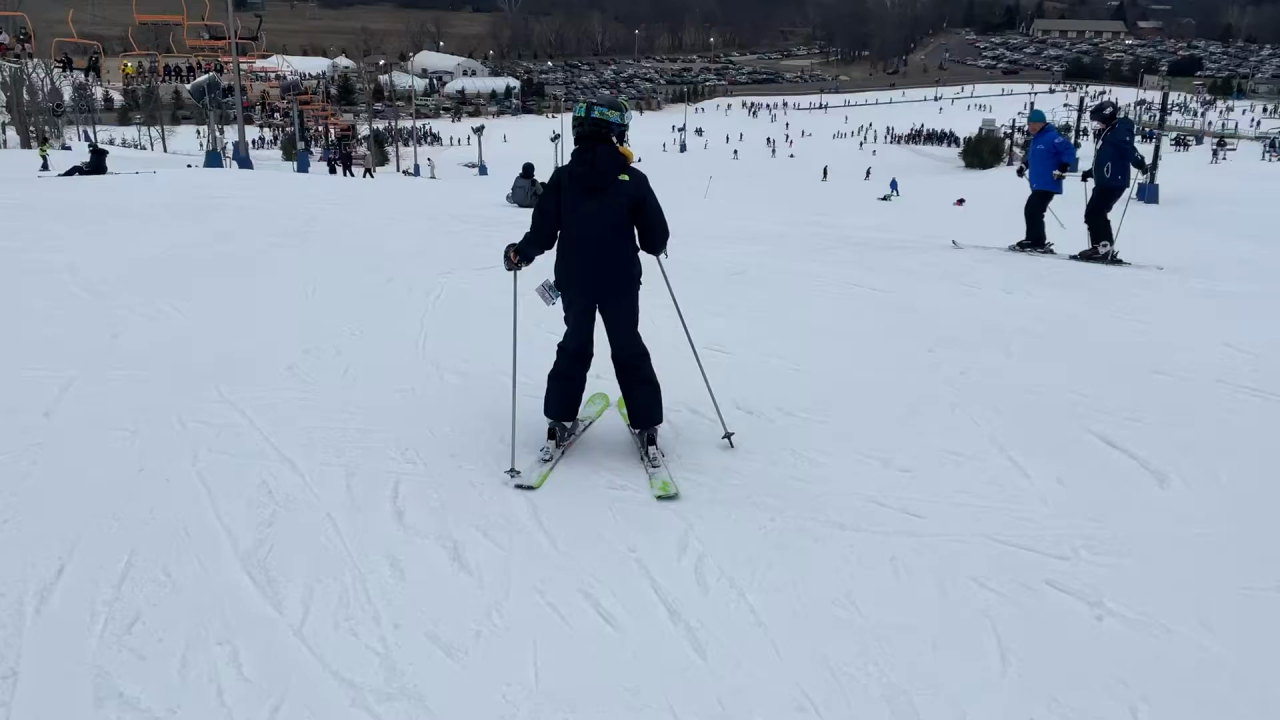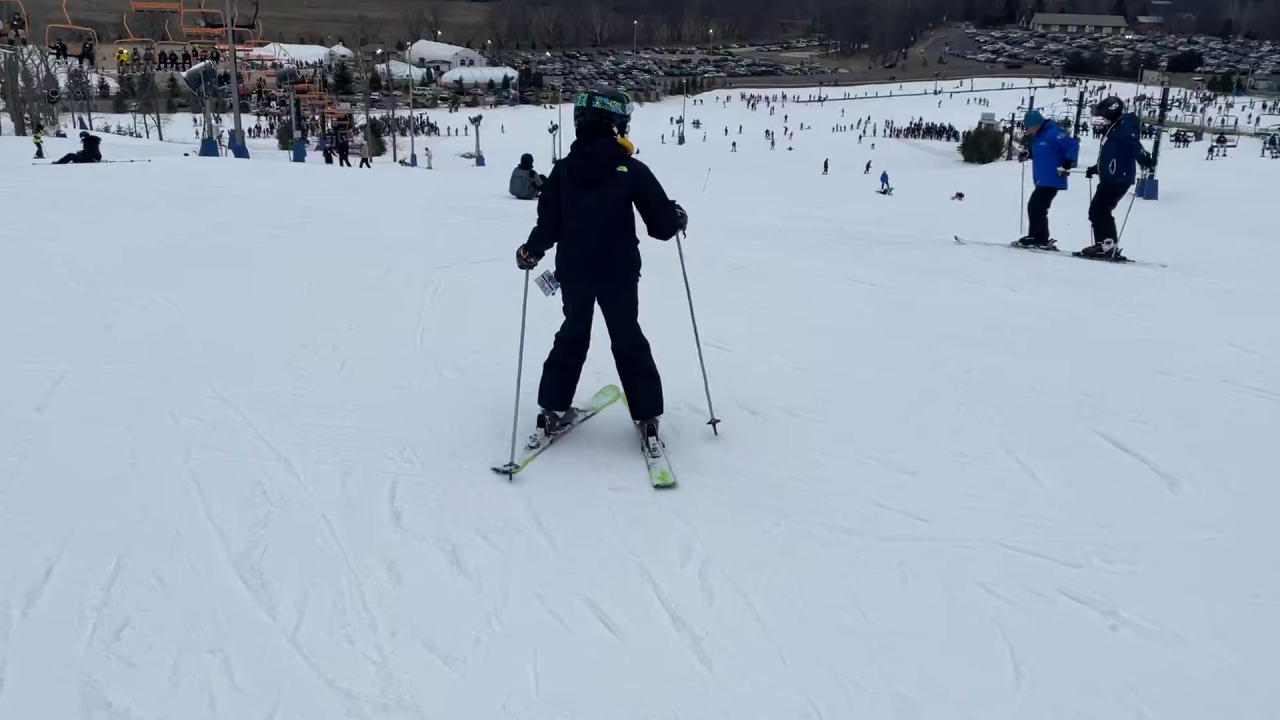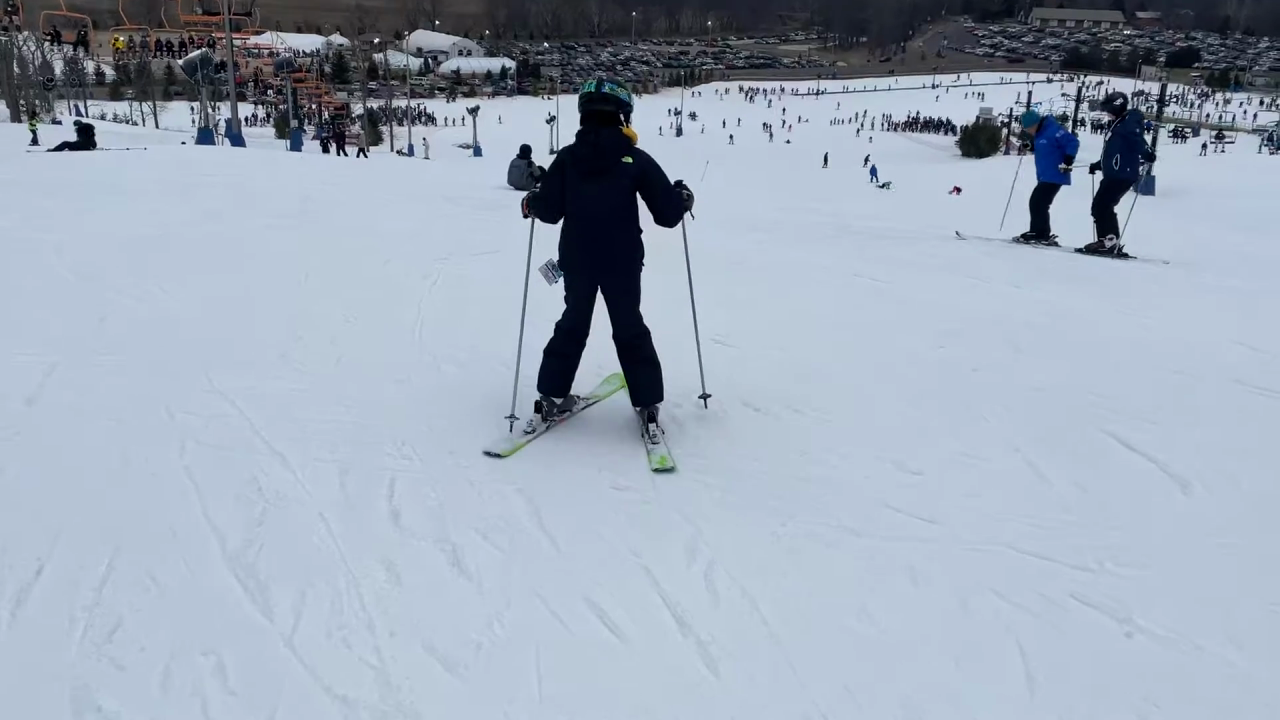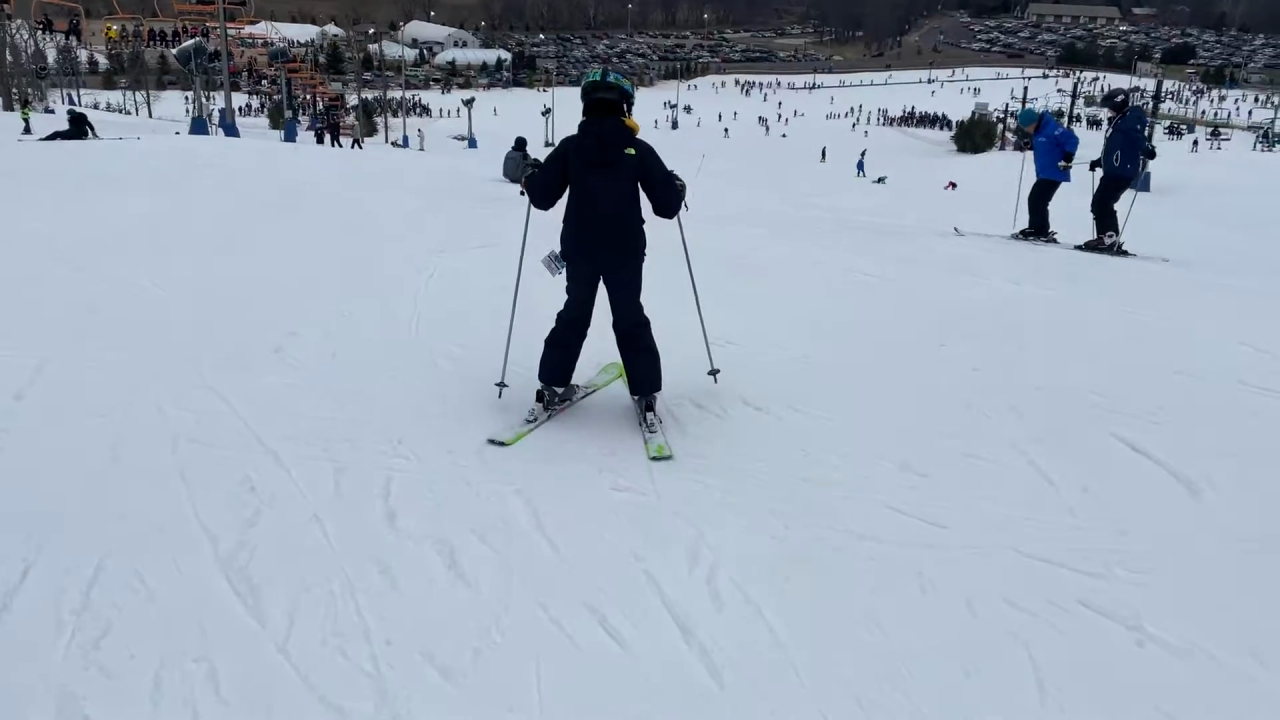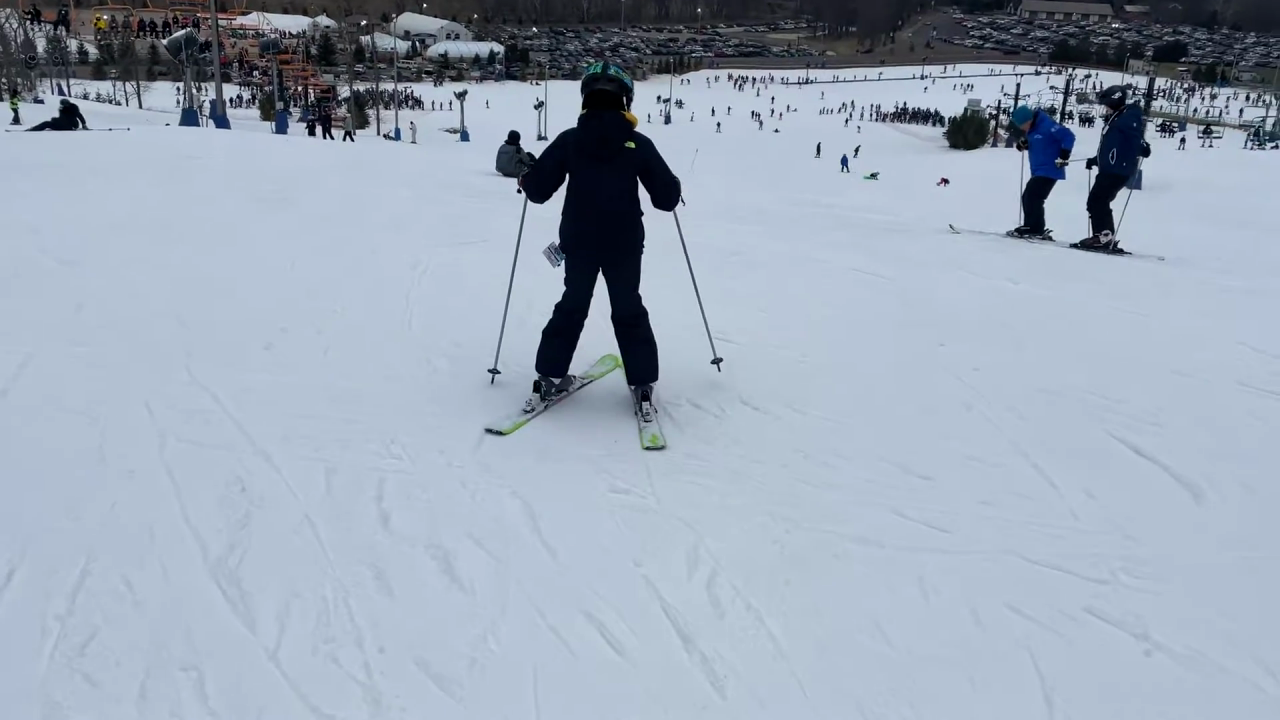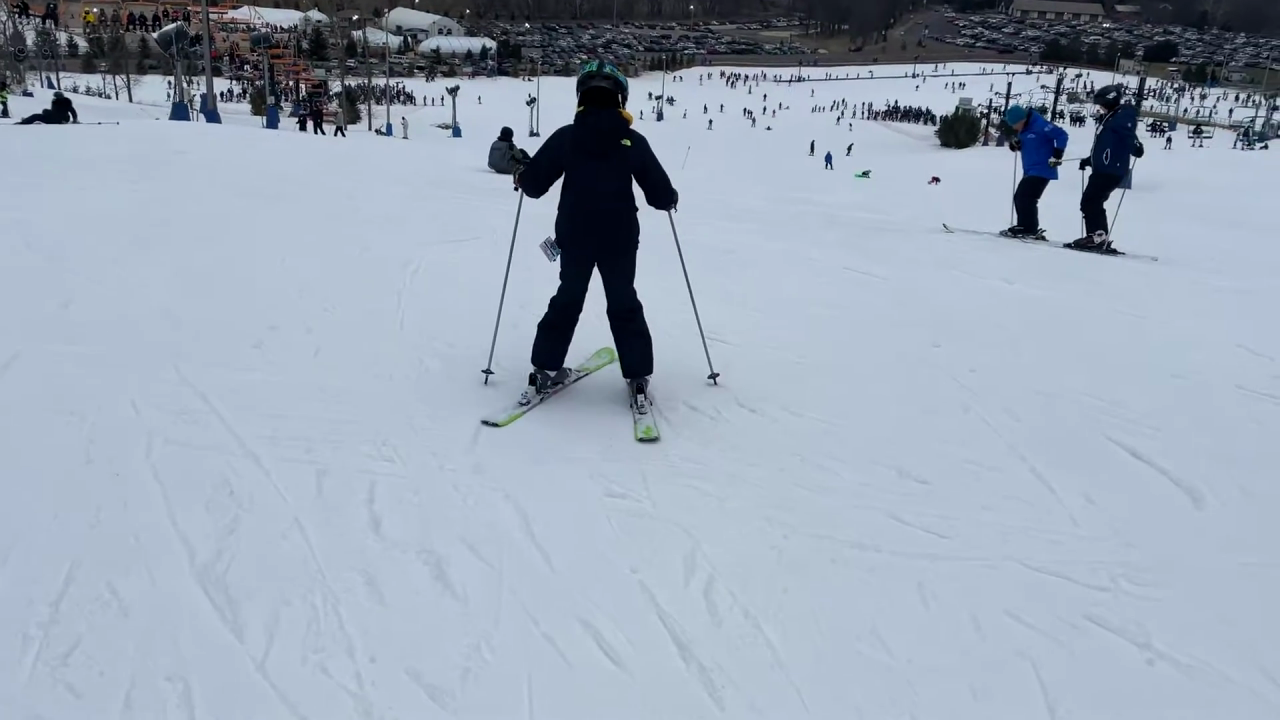
dt=0.2s
person 1, frame 1
left shoulder: (563, 177)
right shoulder: (632, 178)
left elbow: (543, 231)
right elbow: (654, 236)
left wrist: (519, 254)
right wrist: (656, 244)
left hip: (574, 279)
right hip: (620, 280)
left knee: (575, 345)
right knee: (628, 349)
left ankle: (560, 420)
right ankle: (646, 426)
person 1, frame 2
left shoulder: (564, 168)
right shoulder: (632, 169)
left elbow: (549, 225)
right elbow: (661, 224)
left wrist: (530, 250)
right wrist: (677, 218)
left hip: (574, 271)
right hip: (619, 272)
left knee: (572, 335)
right knee: (628, 340)
left ankle: (553, 410)
right ankle: (647, 417)
person 1, frame 3
left shoulder: (568, 156)
right shoulder: (637, 159)
left elbow: (550, 209)
right elbow: (667, 213)
left wrist: (531, 203)
right wrist: (682, 199)
left hip: (576, 259)
right hip: (622, 261)
left knee: (573, 323)
right knee: (630, 329)
left ankle: (552, 395)
right ankle: (647, 403)
person 1, frame 4
left shoulder: (570, 147)
right shoulder: (639, 150)
left elbow: (543, 197)
right elbow: (666, 205)
left wrist: (530, 180)
right wrist: (677, 190)
left hip: (579, 250)
right hip: (624, 252)
left knee: (574, 314)
right knee: (630, 319)
left ankle: (553, 385)
right ankle: (645, 393)
person 1, frame 5
left shoulder: (569, 140)
right shoulder: (638, 144)
left elbow: (538, 189)
right elbow: (666, 196)
left wrist: (526, 181)
right wrist: (673, 191)
left hip: (578, 242)
right hip: (624, 244)
left knee: (572, 305)
right knee: (629, 310)
left ankle: (550, 376)
right ankle: (642, 383)
person 1, frame 6
left shoulder: (565, 137)
right shoulder: (632, 141)
left elbow: (534, 183)
right elbow: (659, 192)
left wrist: (521, 178)
right wrist: (669, 199)
left hip: (574, 237)
right hip: (619, 239)
left knee: (567, 300)
right knee: (624, 305)
left ankle: (546, 369)
right ankle: (638, 377)
